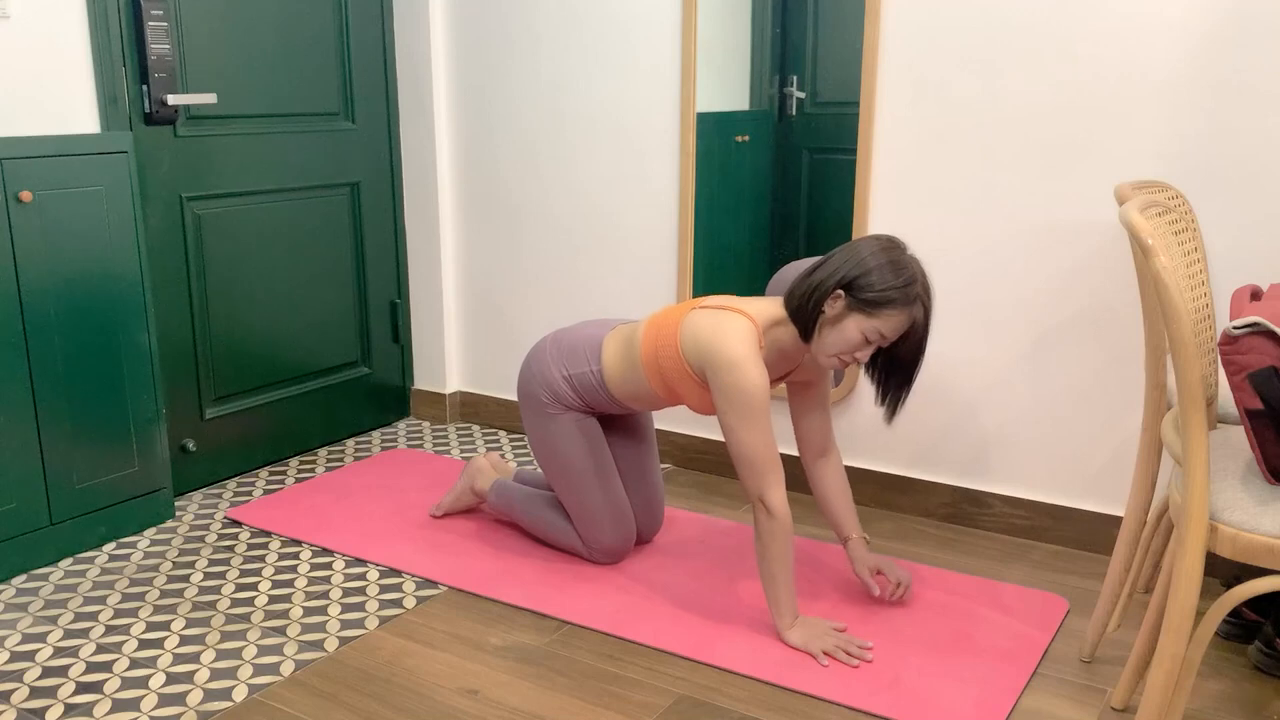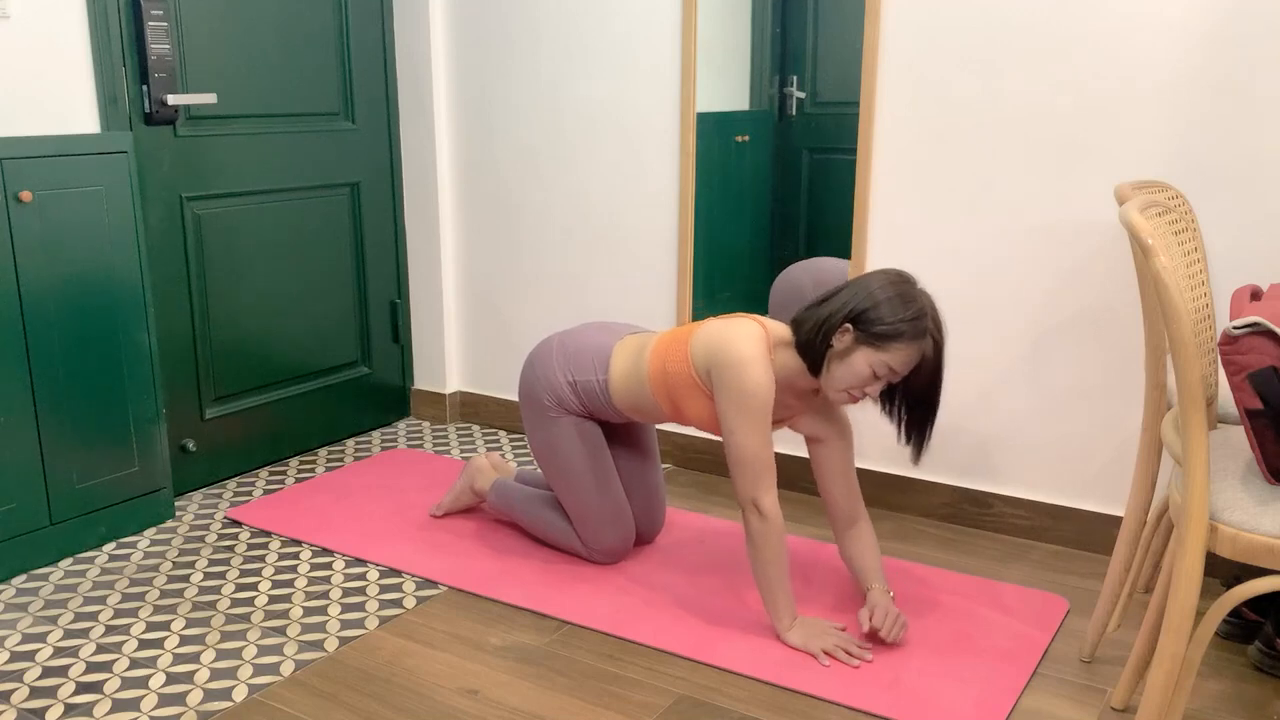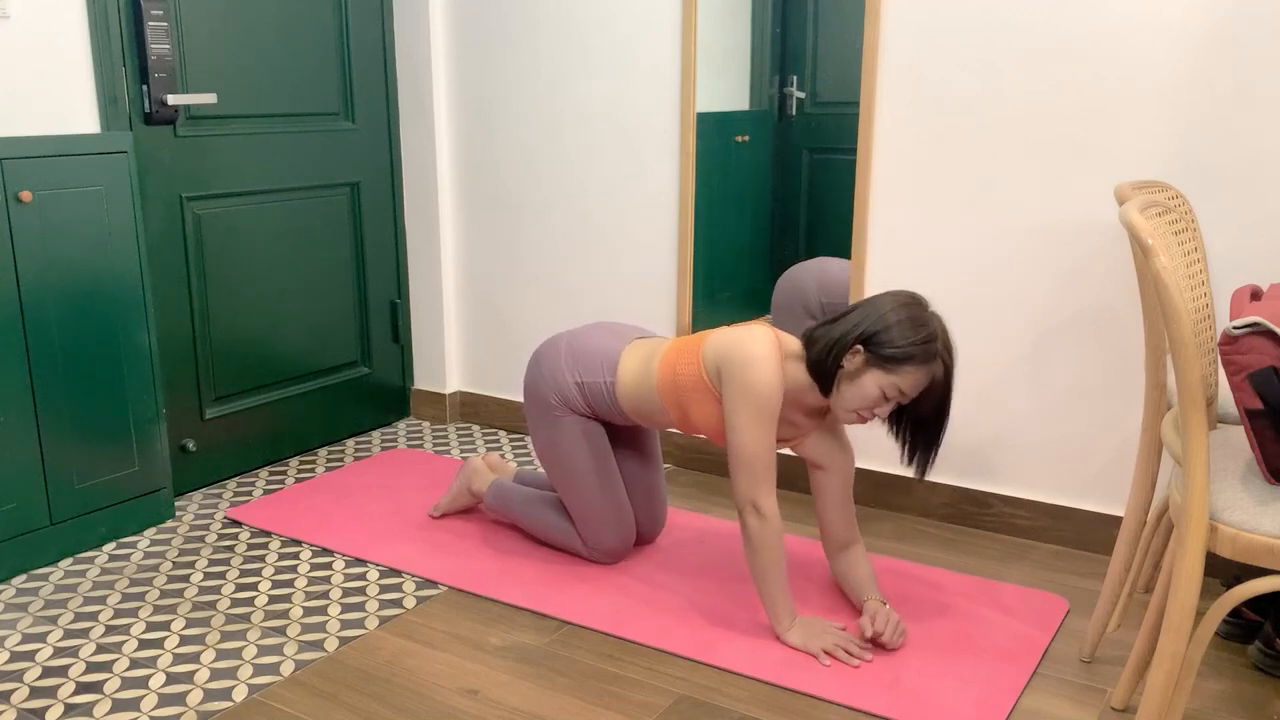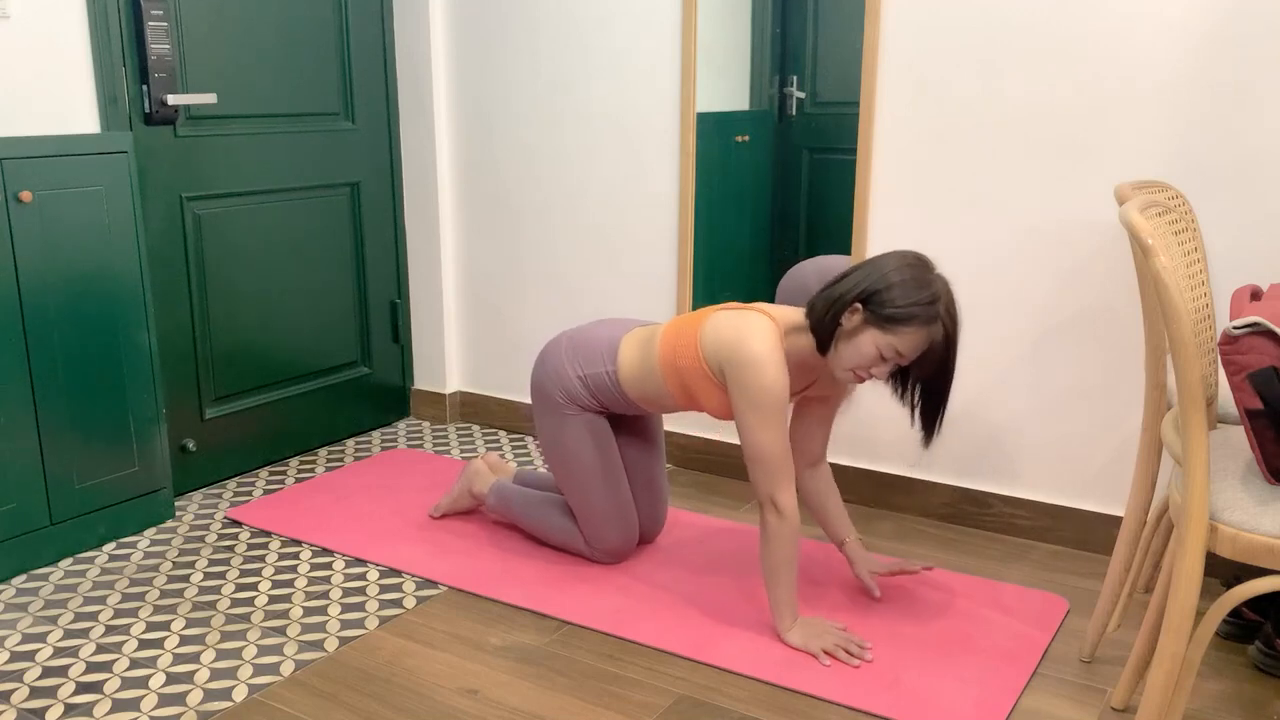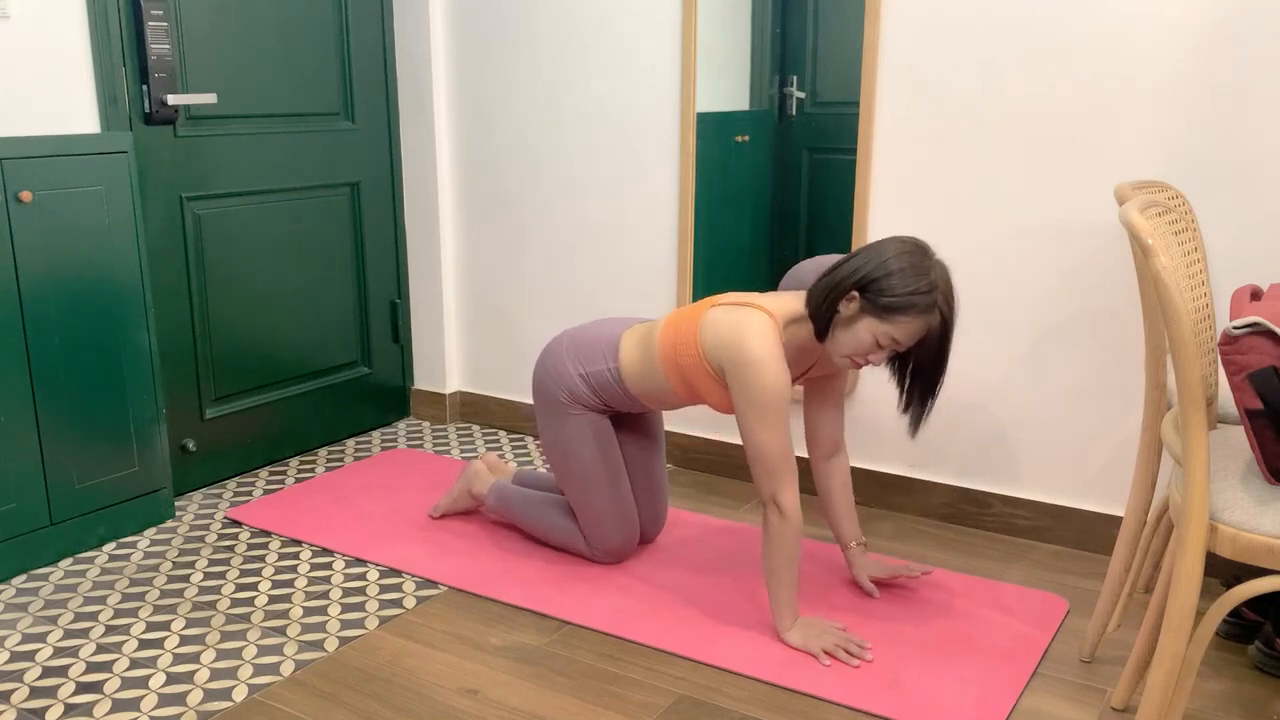
dt=0.7s
person 1, frame 1
left shoulder: (810, 348)
right shoulder: (736, 348)
left elbow: (820, 454)
right elbow: (769, 500)
left wrist: (856, 545)
right wrist: (789, 623)
left hip: (613, 382)
right hip: (558, 381)
left knee: (644, 529)
right knee: (609, 543)
left ankle: (507, 473)
right ankle: (487, 483)
person 1, frame 2
left shoulder: (820, 411)
right shoulder: (747, 358)
left elbow: (850, 521)
right elbow: (759, 505)
left wrist: (878, 592)
right wrist: (788, 624)
left hip: (612, 369)
right hip: (559, 381)
left knee: (645, 530)
right knee: (608, 543)
left ankle: (507, 474)
right ankle: (486, 482)
person 1, frame 3
left shoulder: (825, 437)
right shoulder: (758, 363)
left elbow: (843, 545)
right elbow: (756, 508)
left wrist: (872, 602)
right wrist: (788, 624)
left hip: (617, 369)
right hip: (564, 378)
left knee: (646, 529)
right knee: (608, 543)
left ankle: (503, 472)
right ankle: (483, 484)
person 1, frame 4
left shoulder: (830, 368)
right shoulder: (760, 354)
left elbow: (808, 467)
right elbow: (777, 502)
left wrist: (854, 551)
right wrist: (789, 624)
left hip: (622, 373)
right hip: (571, 378)
left knee: (646, 529)
right knee: (611, 544)
left ankle: (503, 473)
right ankle: (483, 486)
person 1, frame 5
left shoulder: (828, 338)
right shoulder: (758, 348)
left elbow: (829, 455)
right elbow: (780, 501)
left wrist: (856, 553)
right wrist: (789, 623)
left hip: (625, 377)
right hip: (573, 379)
left knee: (647, 528)
right knee: (612, 543)
left ankle: (504, 474)
right ankle: (484, 486)
